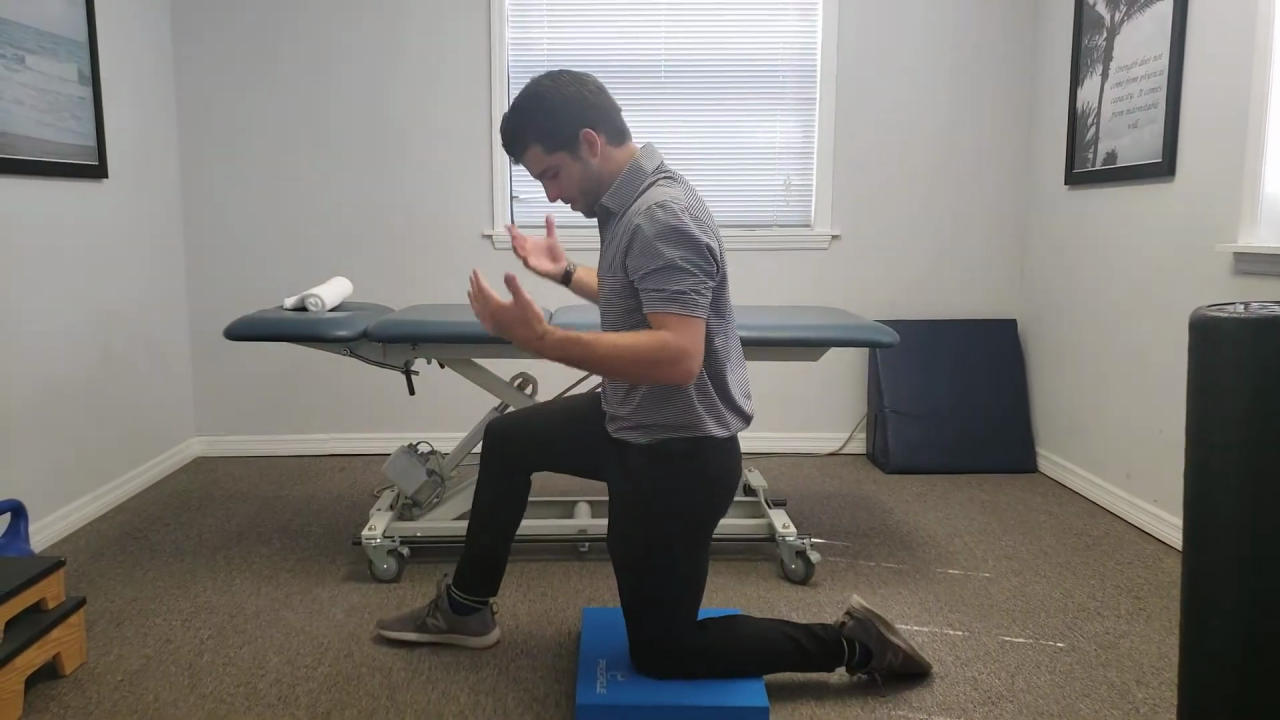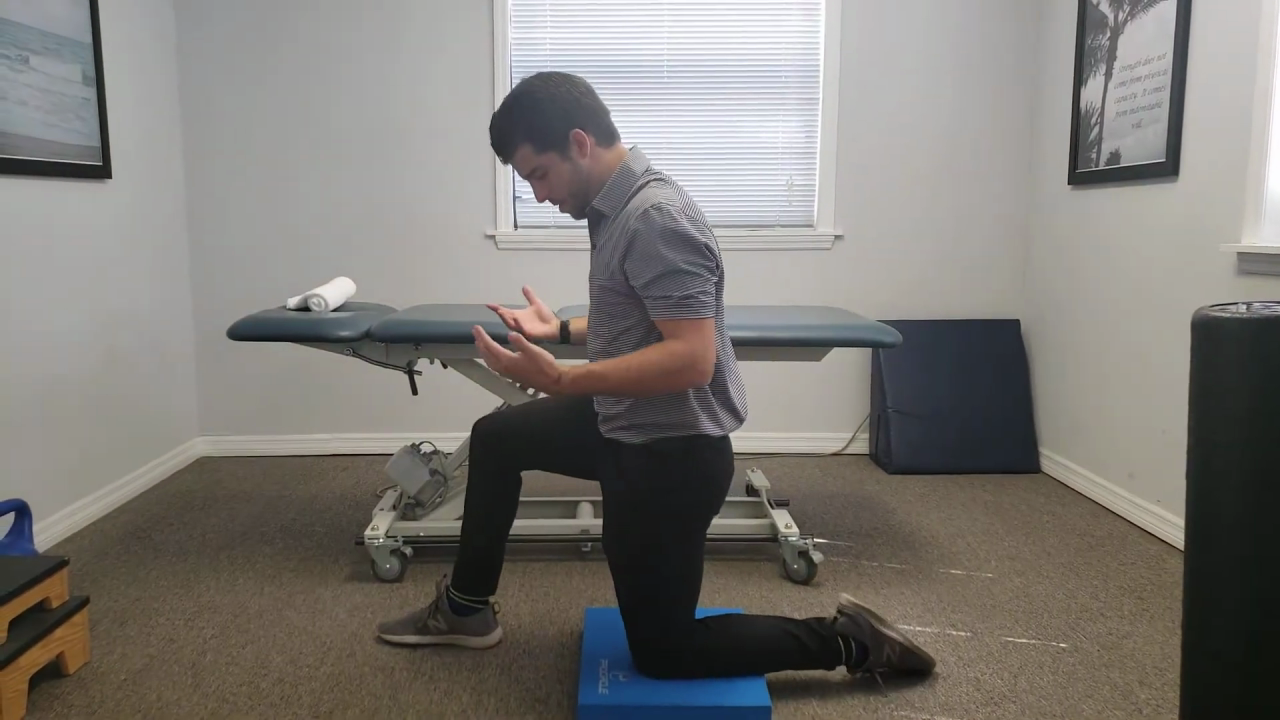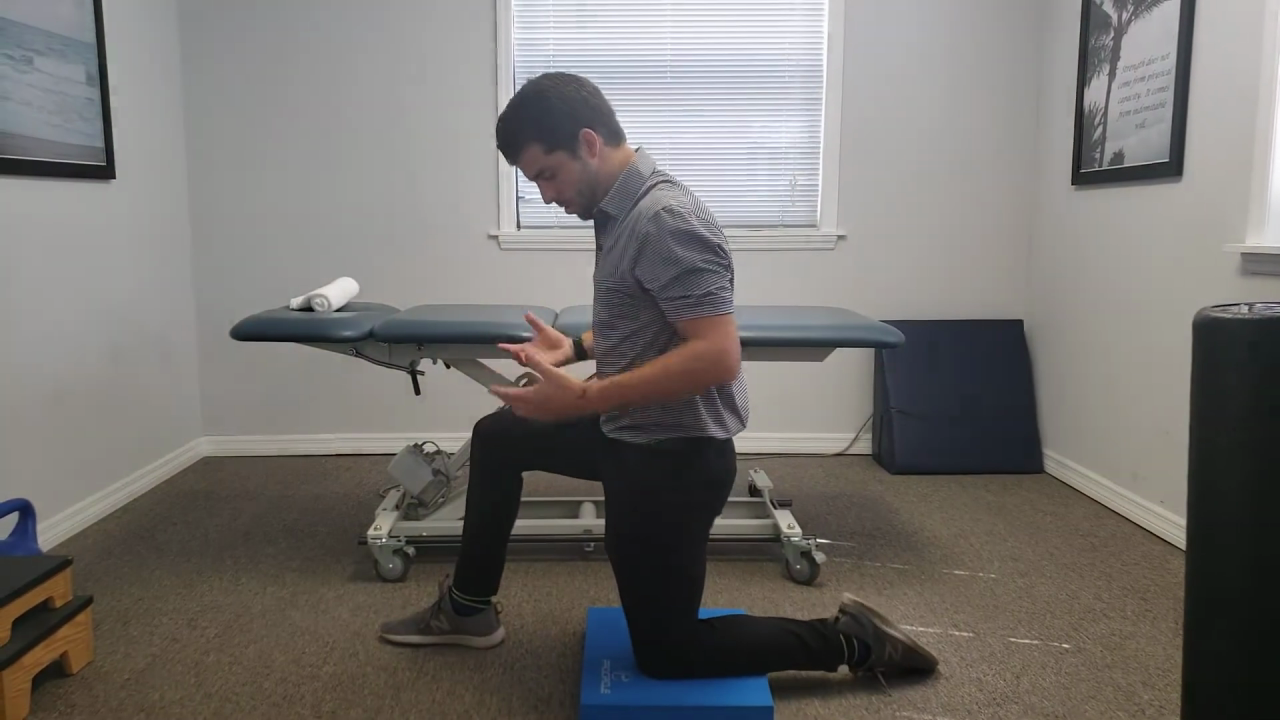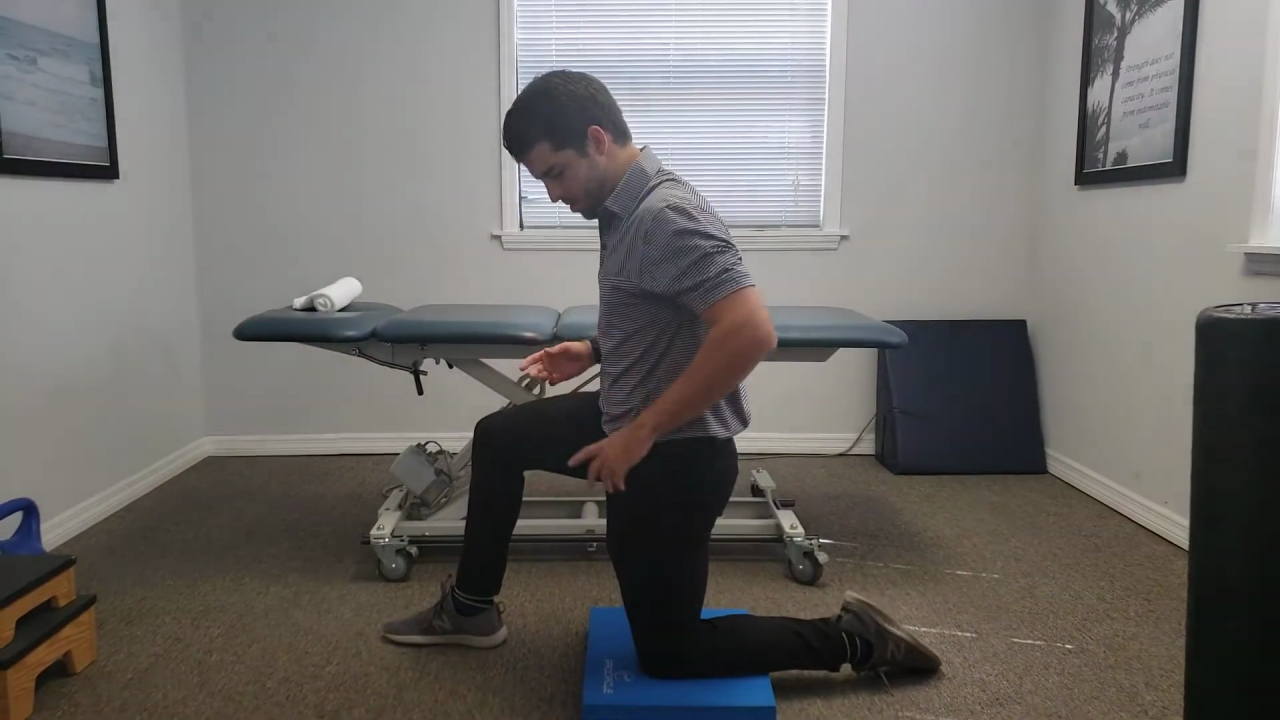
dt=0.4s
person 1, frame 1
left shoulder: (661, 217)
right shoulder: (635, 200)
left elbow: (678, 356)
left wrist: (547, 340)
right wrist: (565, 271)
left hip: (680, 455)
right hip: (636, 425)
left knee: (662, 650)
right knee: (506, 439)
left ankle: (849, 643)
right ankle: (466, 607)
person 1, frame 2
left shoulder: (657, 219)
right shoulder: (619, 207)
left elbow: (692, 359)
left wrist: (560, 380)
right wrist: (559, 329)
left hip: (672, 454)
right hip: (627, 425)
left knee: (662, 651)
right knee: (495, 439)
left ankle: (846, 639)
right ankle: (465, 608)
person 1, frame 3
left shoulder: (664, 219)
right shoulder: (624, 208)
left elbow: (717, 355)
left wrist: (583, 398)
right wrist: (575, 347)
left hip: (673, 455)
right hip: (631, 429)
left knee: (665, 651)
right knee: (496, 438)
left ankle: (849, 639)
right ankle: (468, 608)
person 1, frame 4
left shoulder: (666, 217)
right shoulder: (629, 206)
left elbow: (751, 331)
left wrist: (643, 433)
right wrist: (593, 351)
left hip: (675, 457)
right hip: (631, 424)
left knee: (668, 652)
right knee: (498, 438)
left ankle: (852, 637)
right ankle: (470, 608)
